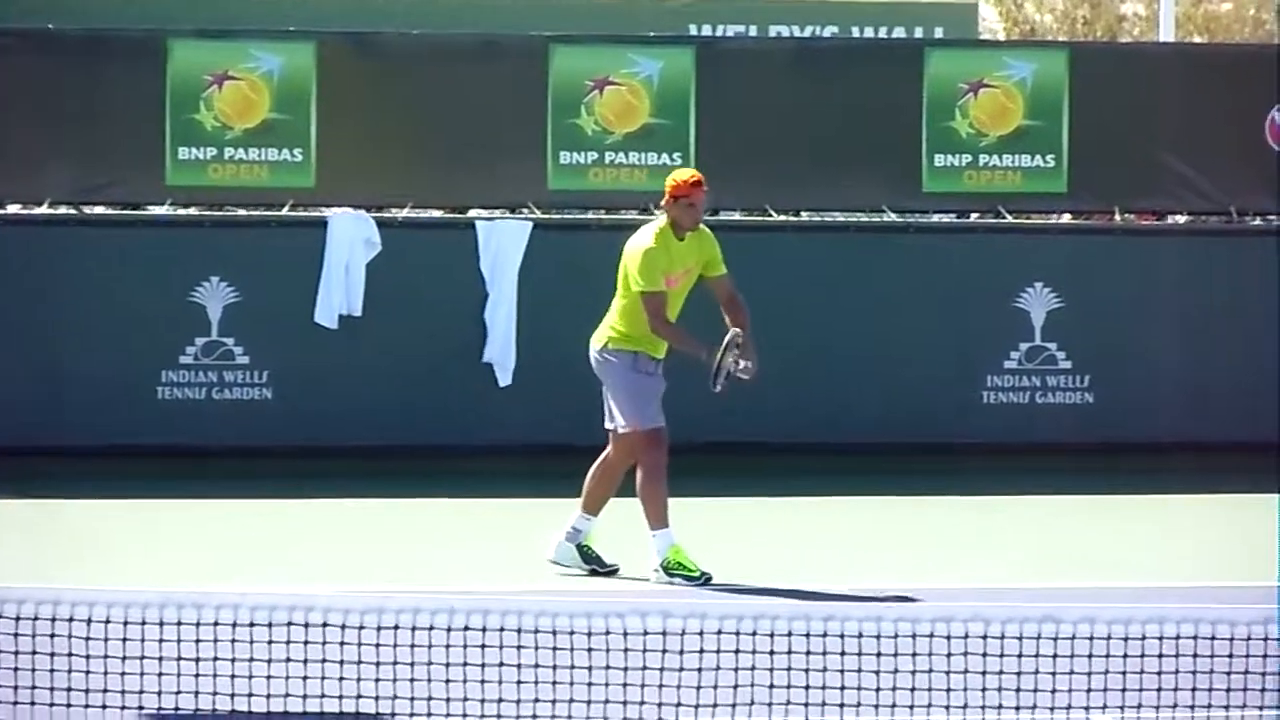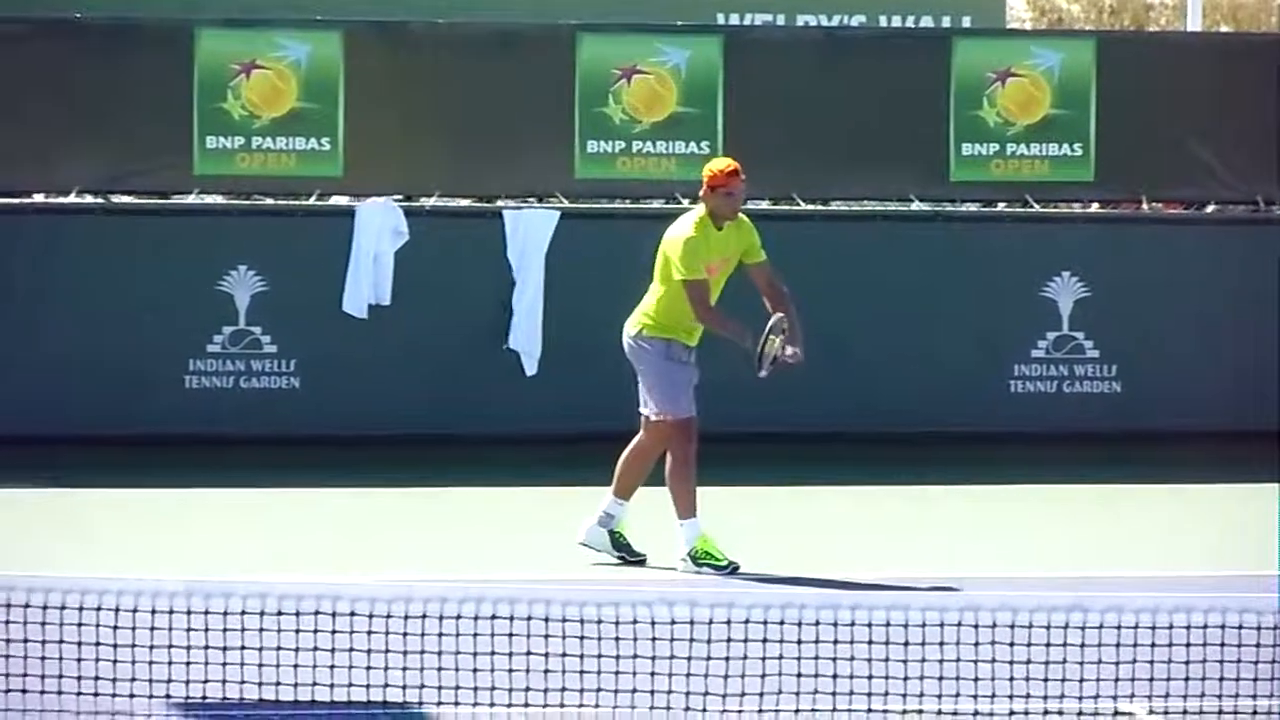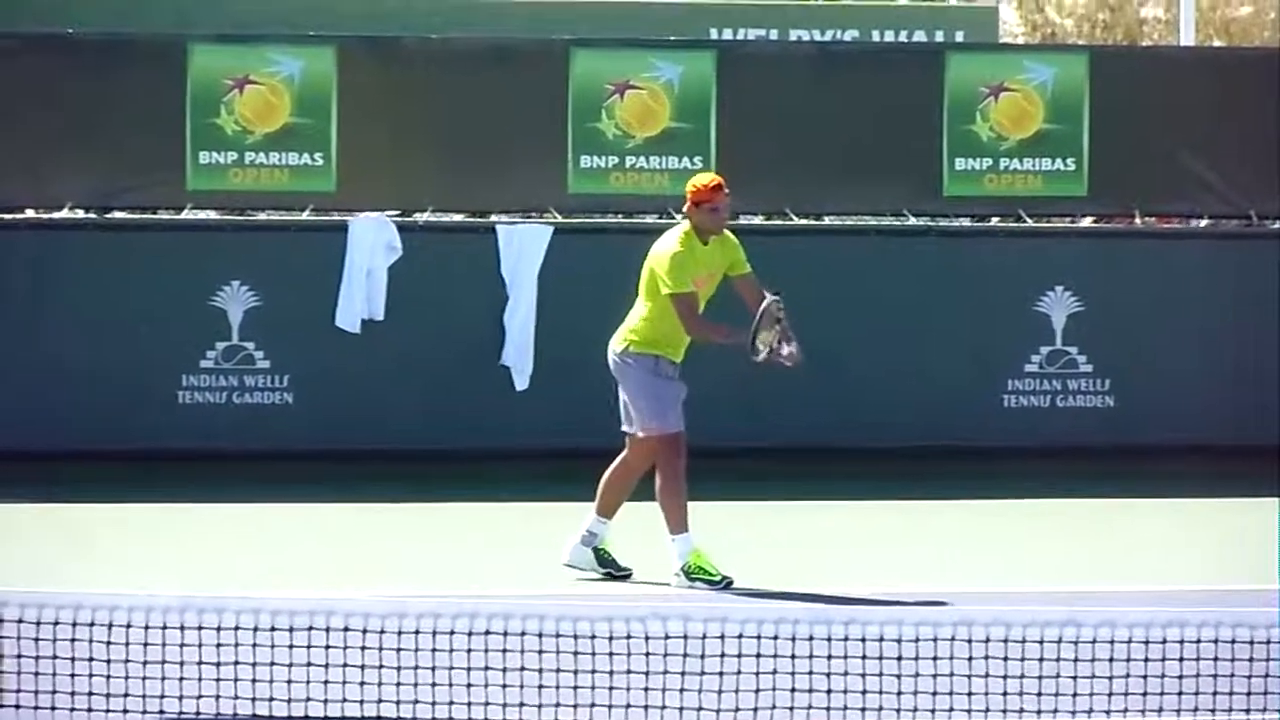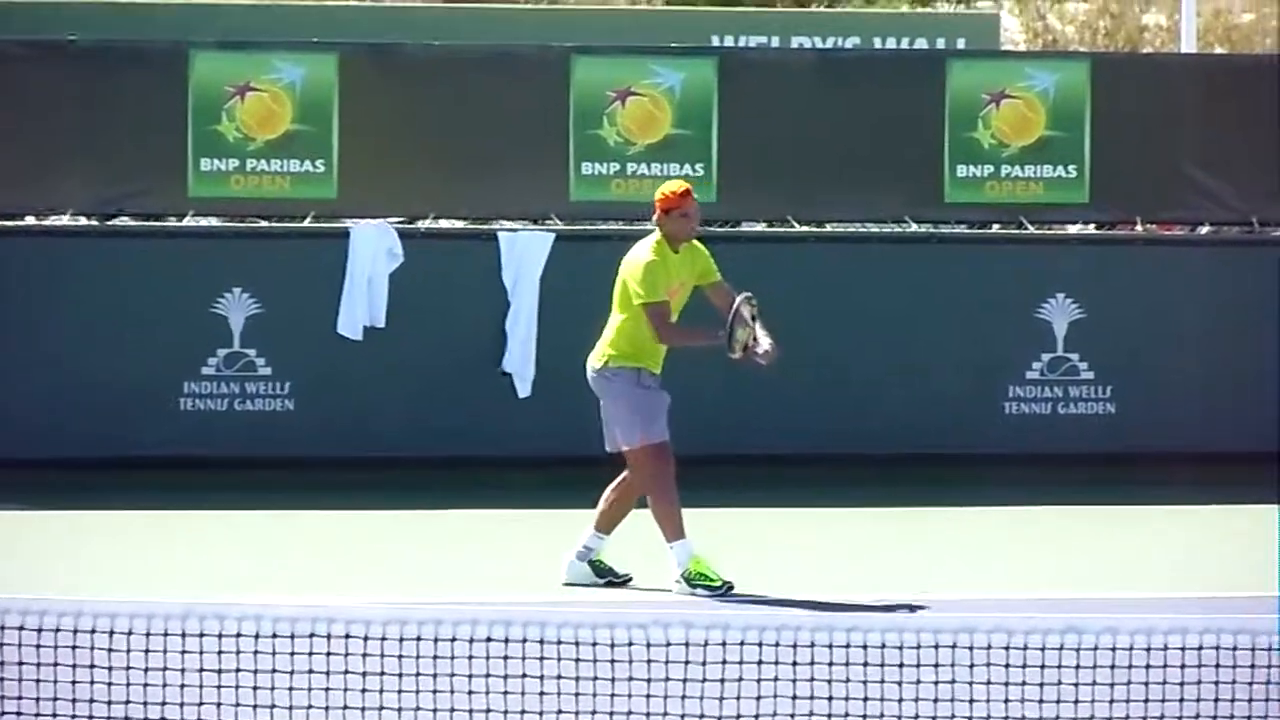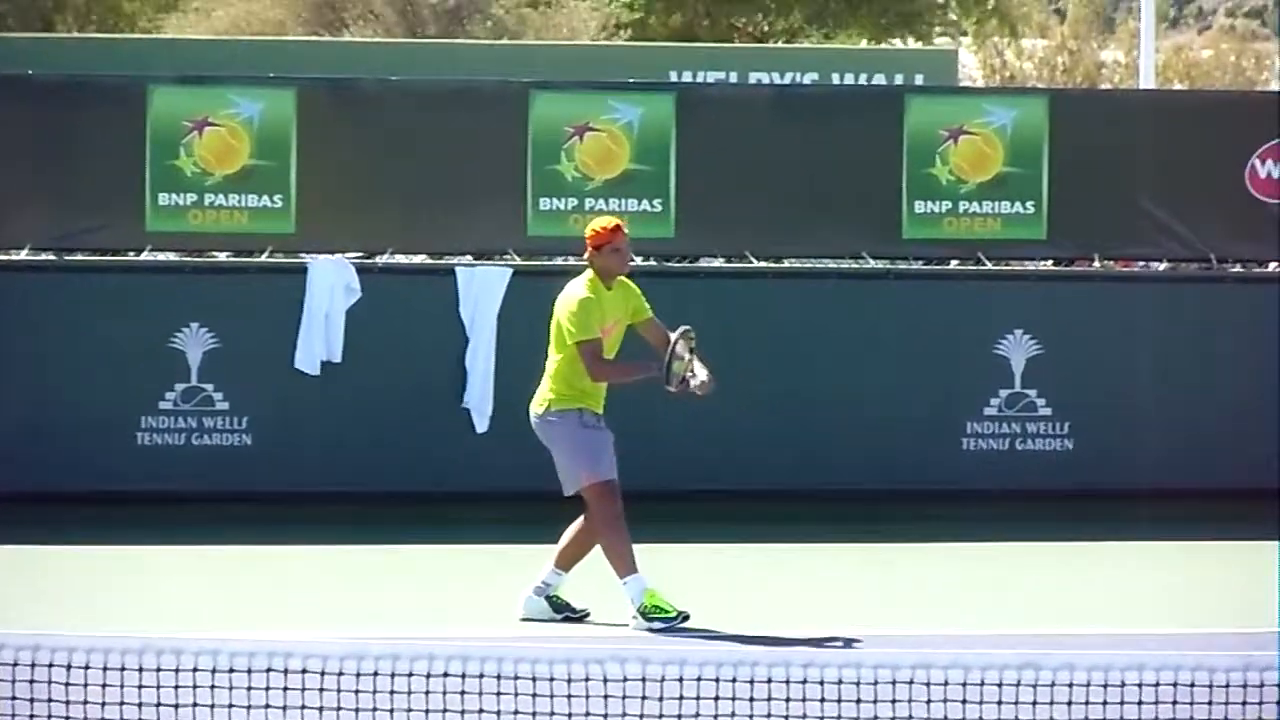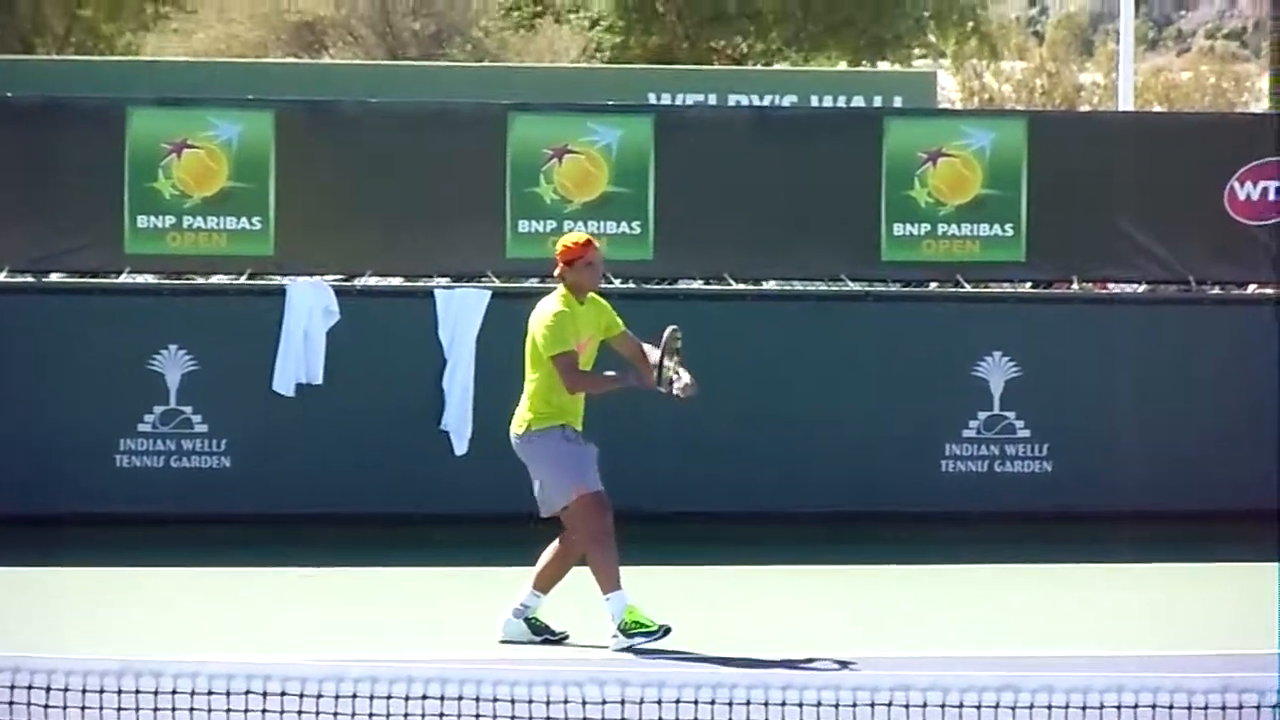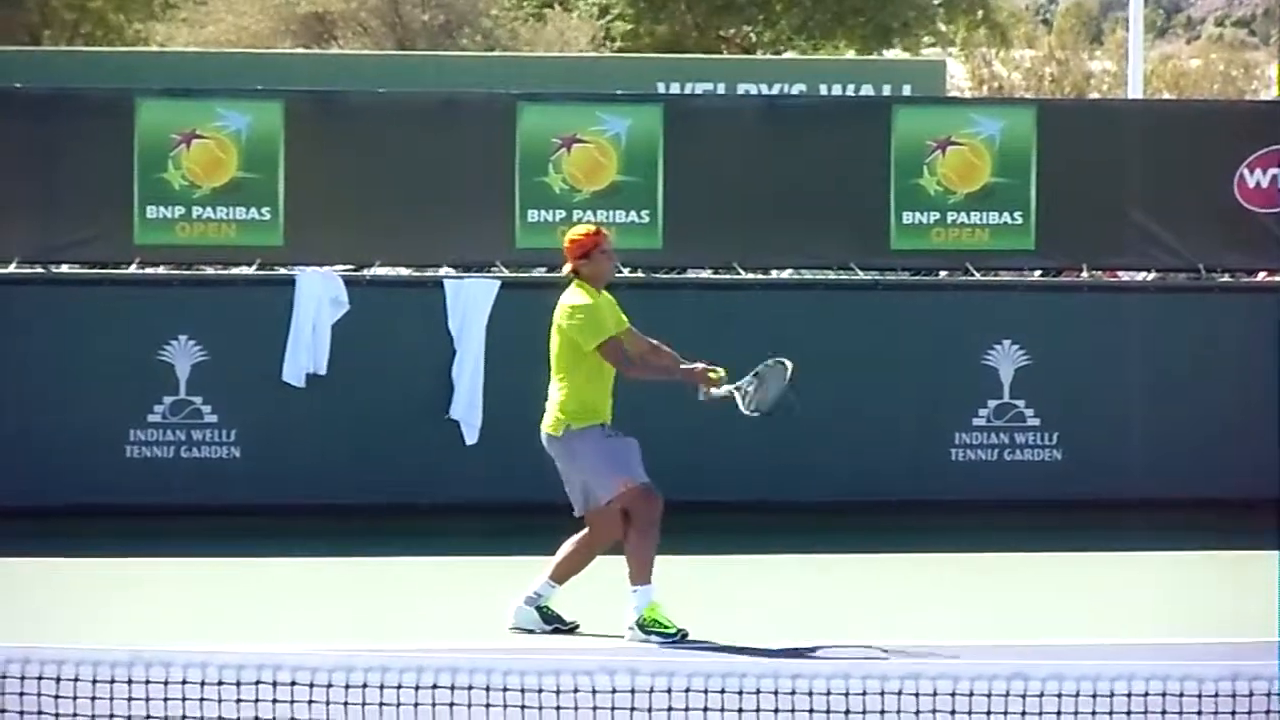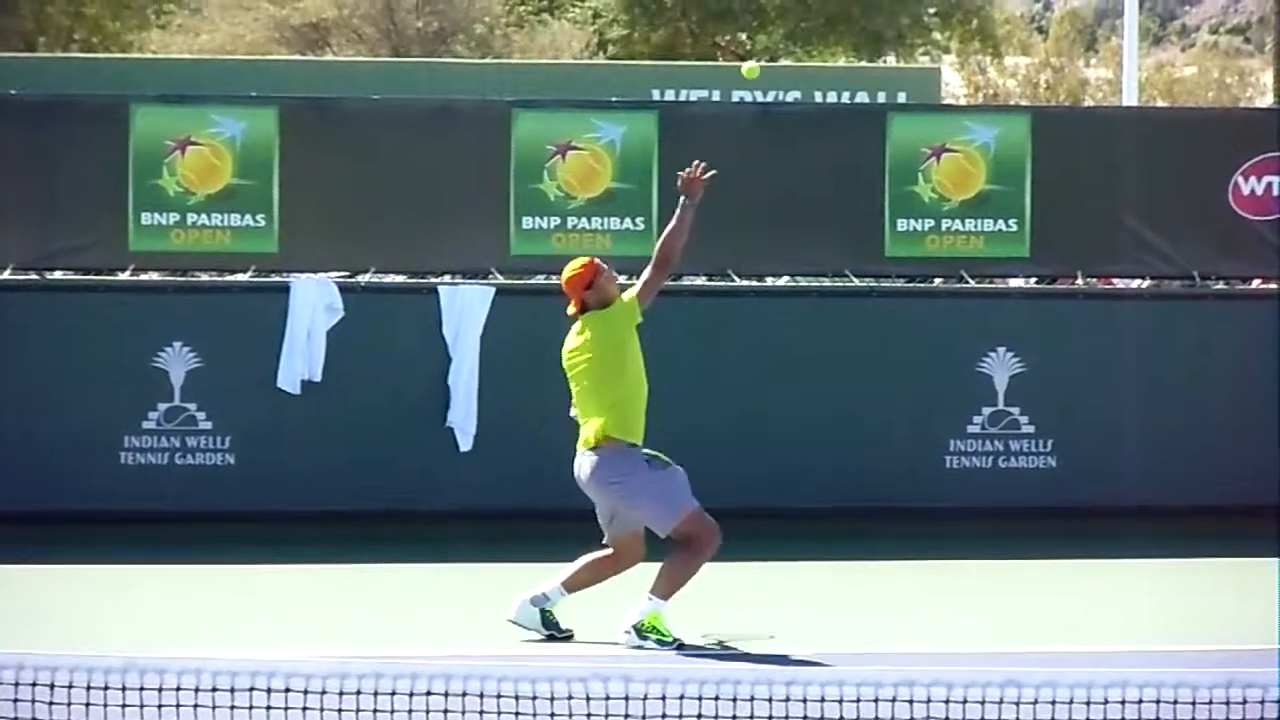
dt=0.3s
person 1, frame 1
left shoulder: (703, 240)
right shoulder: (648, 248)
left elbow: (729, 298)
right elbow: (658, 322)
left wrist: (744, 344)
right wrist: (706, 353)
left hip: (644, 354)
right hip: (622, 350)
left knee: (622, 450)
right knee: (653, 447)
left ankle: (572, 540)
right ankle: (666, 555)
person 1, frame 2
left shoulder: (742, 228)
right shoulder: (687, 237)
left elbow: (771, 286)
right elbow: (703, 311)
left wrist: (792, 333)
right wrist: (751, 340)
left hip: (677, 341)
right hip: (655, 338)
left knee: (653, 437)
right knee: (683, 436)
left ankle: (604, 524)
right ankle: (693, 544)
person 1, frame 3
left shoulder: (725, 243)
right shoulder: (673, 253)
left elbow: (757, 298)
right elbow: (693, 324)
right wrist: (747, 338)
left hip: (659, 357)
right hip: (641, 354)
left knee: (638, 455)
right knee: (671, 451)
left ankle: (587, 543)
right ankle: (687, 560)
person 1, frame 4
left shoulder: (694, 253)
right shoulder: (646, 262)
left elbow: (730, 302)
right elbow: (664, 332)
left wrist: (760, 336)
right wrist: (722, 338)
left hip: (639, 370)
right hip: (620, 368)
left knee: (640, 471)
right knee: (659, 462)
left ankle: (584, 558)
right ankle: (687, 566)
person 1, frame 5
left shoulder: (625, 291)
right shoulder: (579, 300)
left elbow: (664, 339)
right elbow: (596, 369)
left wrist: (695, 367)
right wrist: (656, 369)
left hip: (583, 411)
right hip: (563, 411)
left knee: (600, 510)
right knee: (607, 501)
left ankle: (541, 594)
right ankle: (642, 601)
person 1, frame 6
left shoulder: (595, 308)
right shoulder: (553, 315)
left elbow: (638, 350)
right elbow: (574, 380)
left wrist: (675, 369)
right wrist: (633, 378)
left hip: (559, 430)
right hip: (543, 430)
left knee: (577, 531)
right knee: (596, 512)
left ankle: (520, 616)
right ankle: (624, 618)
person 1, frame 7
left shoulder: (600, 300)
right shoulder: (581, 306)
left elbow: (644, 346)
right elbow: (627, 364)
left wrist: (695, 368)
right wrist: (685, 373)
left hip: (581, 428)
right hip: (578, 429)
left knee: (605, 526)
right knee: (646, 503)
left ankle: (532, 604)
right ankle: (643, 614)
person 1, frame 8
left shoulder: (574, 343)
right shoulder: (615, 319)
right elbow: (662, 267)
right wrist: (688, 201)
left hip: (595, 464)
right hip: (617, 462)
left knee: (624, 553)
right knee: (704, 535)
left ankle: (535, 603)
right ankle: (642, 620)
